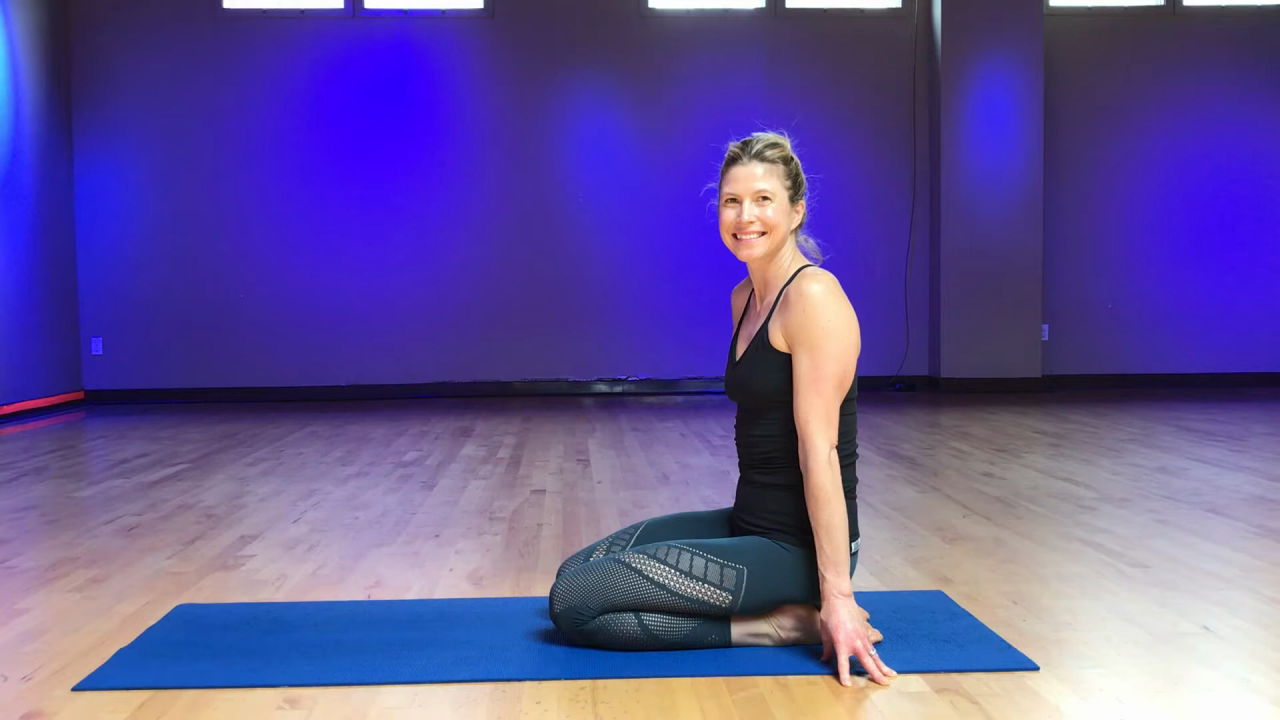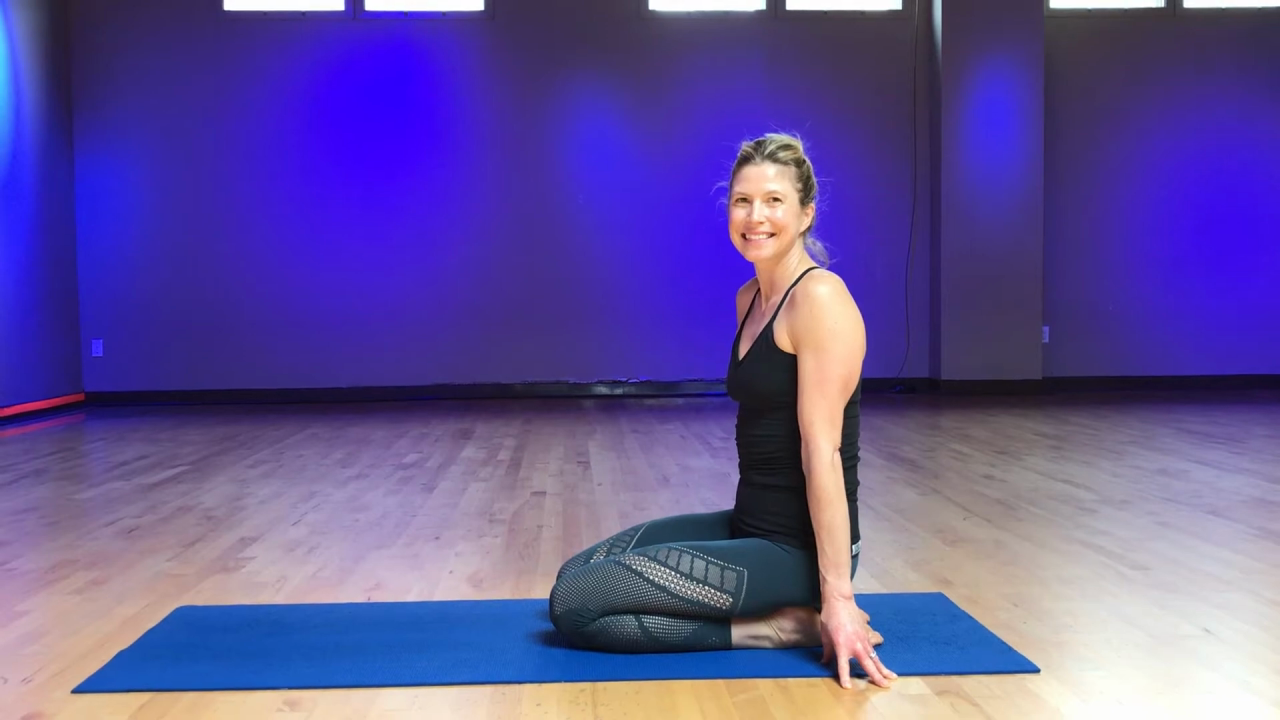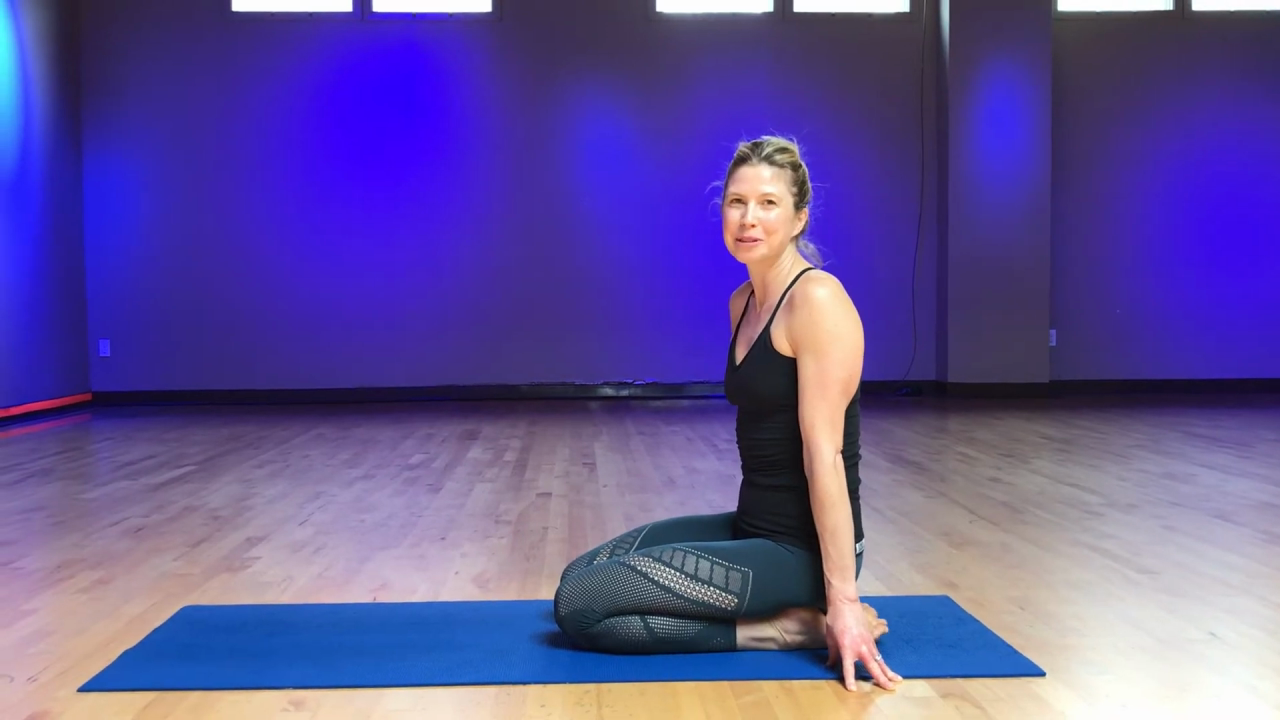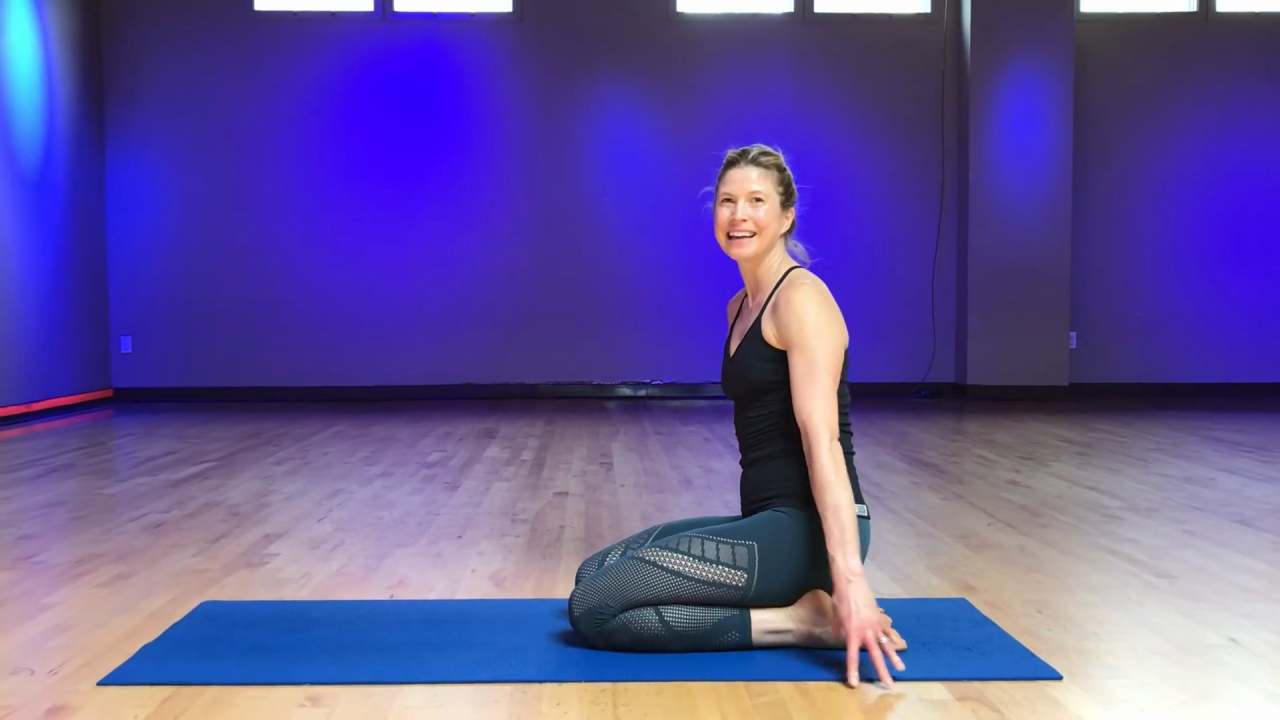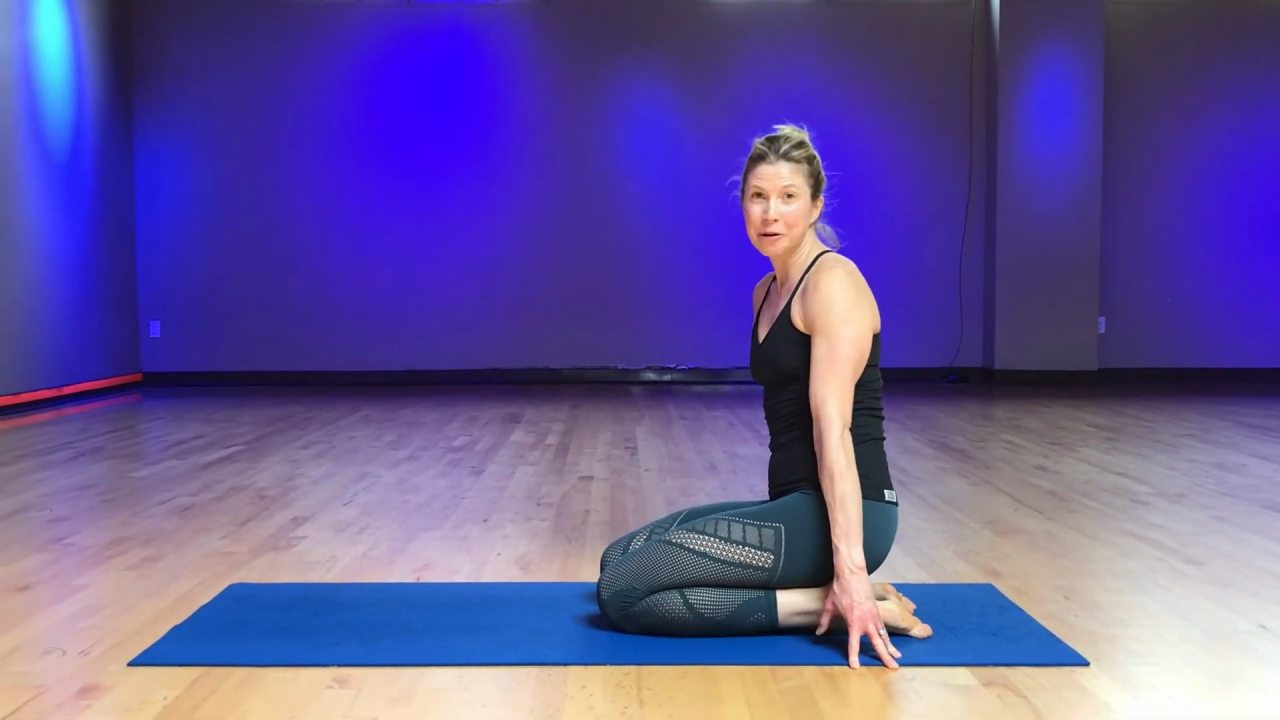
dt=1s
person 1, frame 1
left shoulder: (812, 297)
right shoulder: (743, 296)
left elbow: (819, 448)
left wrist: (837, 592)
left hip: (795, 544)
right hip: (750, 522)
left knee: (574, 600)
right knee: (575, 573)
left ankle: (785, 623)
right ankle: (781, 613)
person 1, frame 2
left shoulder: (819, 298)
right shoulder: (749, 297)
left elbow: (822, 450)
left wrist: (837, 594)
left hip: (796, 546)
right hip: (752, 525)
left knee: (575, 603)
right knee: (575, 575)
left ankle: (787, 624)
right ankle: (777, 615)
person 1, frame 3
left shoulder: (817, 299)
right shoulder: (742, 300)
left elbow: (824, 453)
left wrist: (841, 597)
left hip: (799, 547)
right hip: (755, 526)
left knee: (579, 604)
right knee: (579, 576)
left ankle: (791, 624)
right ankle: (780, 614)
person 1, frame 4
left shoulder: (801, 298)
right shoulder: (740, 305)
left elbow: (823, 441)
left wrist: (849, 578)
left hip: (804, 530)
right hip: (771, 522)
left knee: (594, 605)
right knee: (593, 574)
left ankle: (802, 620)
right ankle: (798, 607)
person 1, frame 5
left shoulder: (832, 282)
right shoulder: (767, 291)
left elbow: (834, 429)
left wrist: (849, 566)
left hip: (836, 513)
right hip: (800, 506)
left knee: (622, 590)
right knee: (619, 559)
left ankle: (837, 603)
right ankle: (824, 592)
